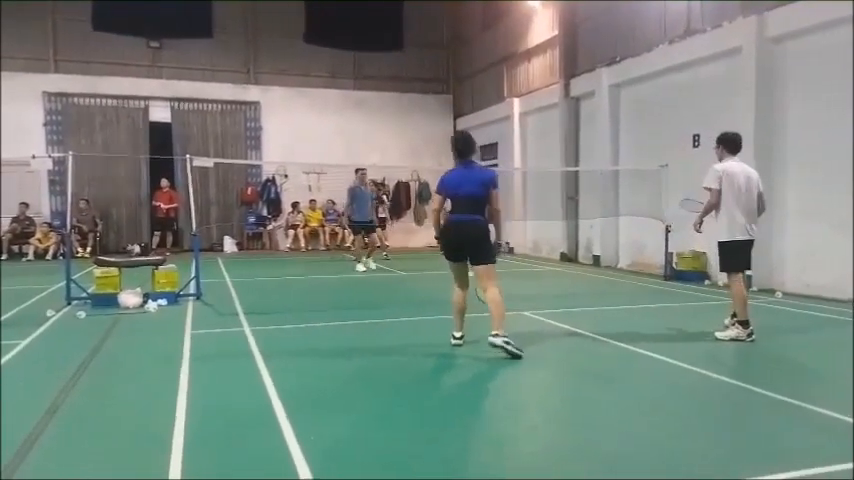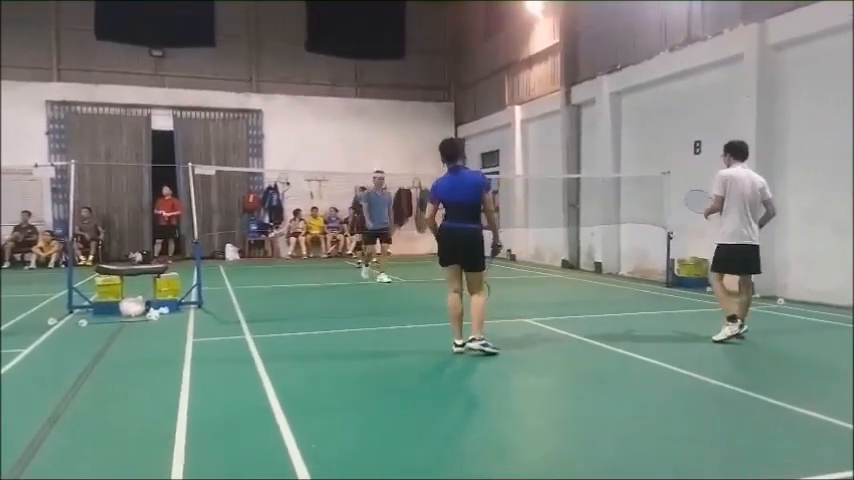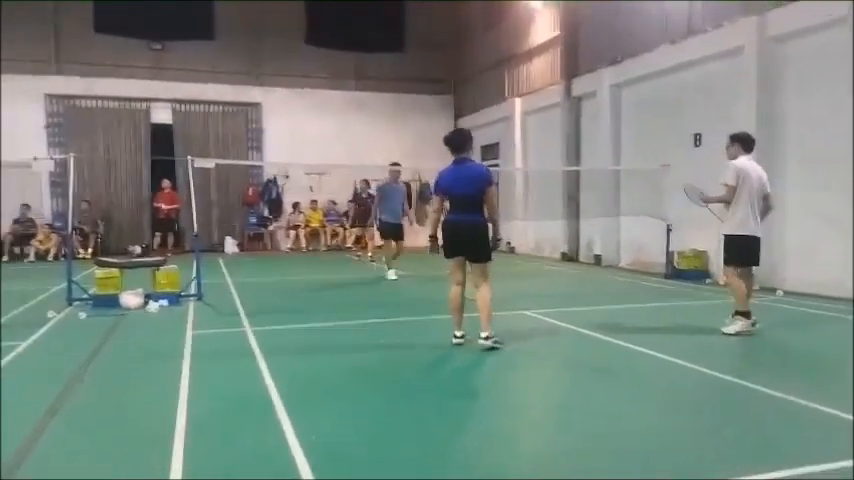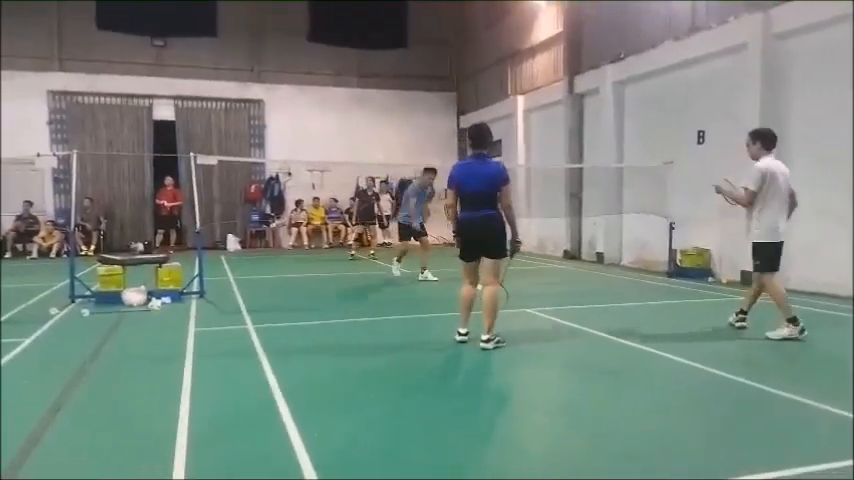
dt=0.5s
person 1, frame 1
left shoulder: (447, 177)
right shoulder: (487, 175)
left elbow: (436, 210)
right elbow: (495, 210)
left wrist: (439, 236)
right wrist: (498, 238)
left hip: (452, 230)
right hip: (477, 230)
left knee: (460, 284)
right knee: (490, 285)
left ankle: (457, 333)
right ankle: (499, 333)
person 1, frame 2
left shoulder: (439, 184)
right shoulder: (479, 179)
left elbow: (429, 218)
right elbow: (490, 212)
left wrist: (440, 237)
right wrist: (496, 239)
left hip: (448, 236)
right hip: (471, 236)
left knee: (454, 290)
right knee: (477, 291)
left ankle: (458, 340)
right ankle: (476, 337)
person 1, frame 3
left shoulder: (443, 175)
right shoulder: (483, 172)
left elbow: (436, 210)
right elbow: (492, 207)
left wrist: (433, 236)
right wrist: (496, 233)
left hip: (453, 229)
right hip: (476, 229)
left knee: (457, 282)
right knee: (482, 284)
left ankle: (458, 332)
right ankle: (486, 334)
person 1, frame 4
left shoulder: (457, 169)
right shoulder: (498, 169)
left elbow: (450, 205)
right elbow: (506, 205)
left wrist: (456, 231)
right wrist: (515, 235)
left hip: (467, 227)
right hip: (492, 227)
left knee: (469, 281)
right knee: (491, 282)
left ankle: (462, 329)
right ankle: (488, 336)
person 2, frame 1
left shoulder: (718, 169)
right shoulder: (752, 172)
left elbow: (714, 201)
right elbow: (761, 206)
left wrist: (699, 218)
left hip: (730, 233)
right hip: (748, 233)
left knee: (735, 278)
right knee: (739, 276)
left ankle: (744, 327)
right ankle: (736, 317)
person 2, frame 2
left shoulder: (724, 175)
right shoulder: (758, 180)
left elbow: (717, 206)
right elbow: (771, 211)
left wrist: (707, 211)
left hip: (730, 238)
right hip: (751, 240)
left knee: (716, 278)
right knee: (745, 282)
left ankle: (732, 321)
right ankle: (740, 323)
person 2, frame 3
left shoulder: (735, 165)
right shoulder: (759, 171)
left elbow: (729, 196)
right elbow: (768, 205)
left wrist: (710, 199)
left hip: (737, 229)
right hip: (753, 230)
left knee: (731, 272)
right knee: (745, 273)
left ankle: (746, 318)
right ankle: (740, 315)
person 2, frame 4
left shoulder: (760, 167)
right shoulder: (782, 168)
left elbow: (746, 201)
right elbow: (793, 202)
left wrist: (725, 191)
left hip: (764, 233)
right hip: (775, 232)
left knee: (767, 278)
right knee: (760, 276)
left ankle: (793, 324)
right ankle: (741, 315)
